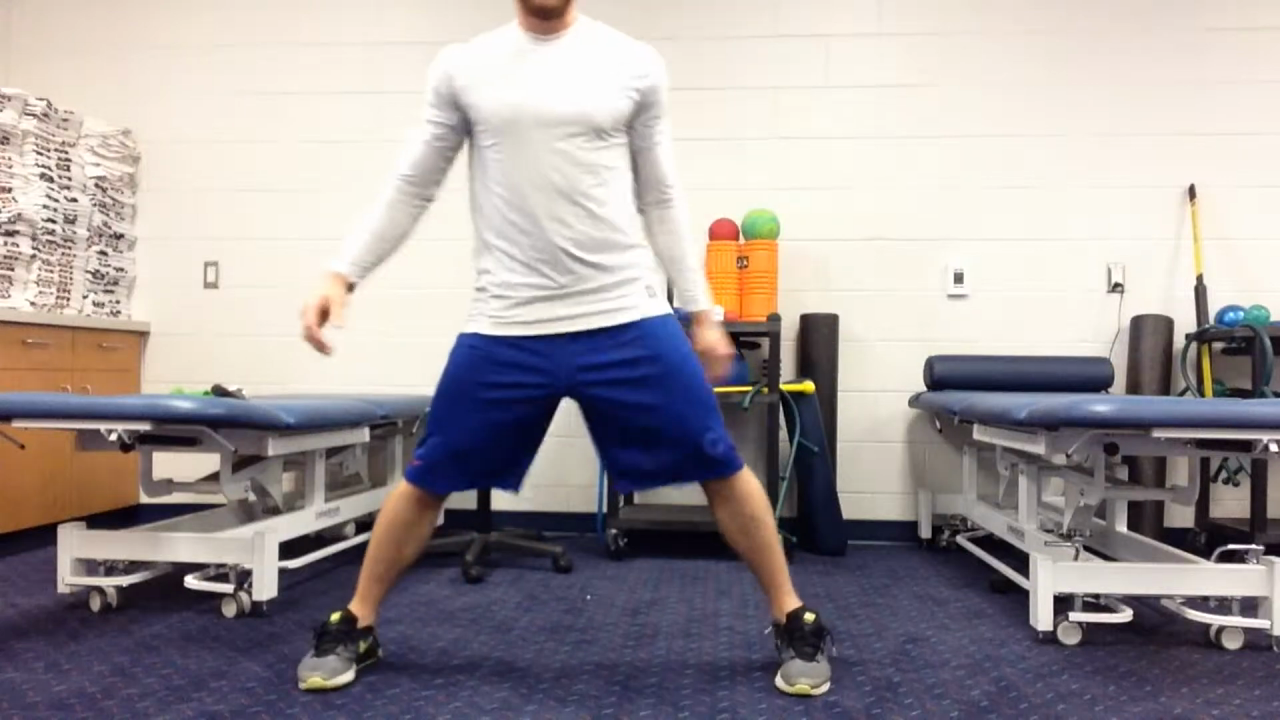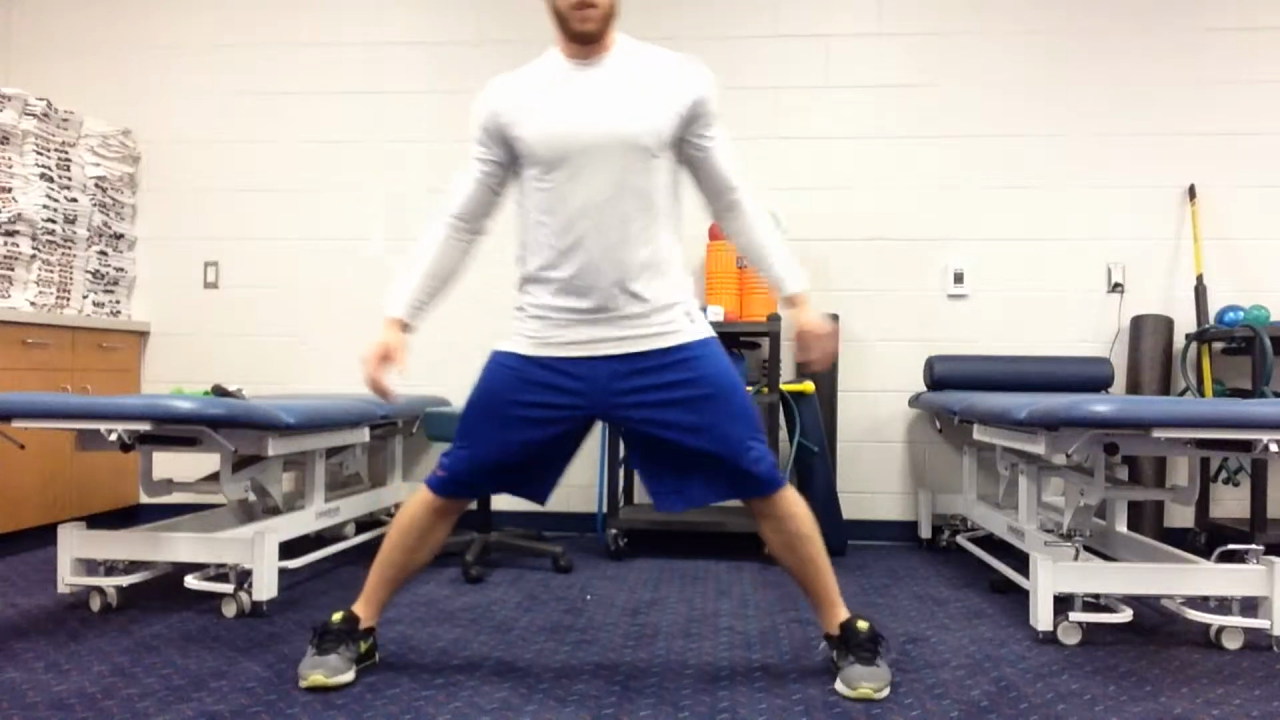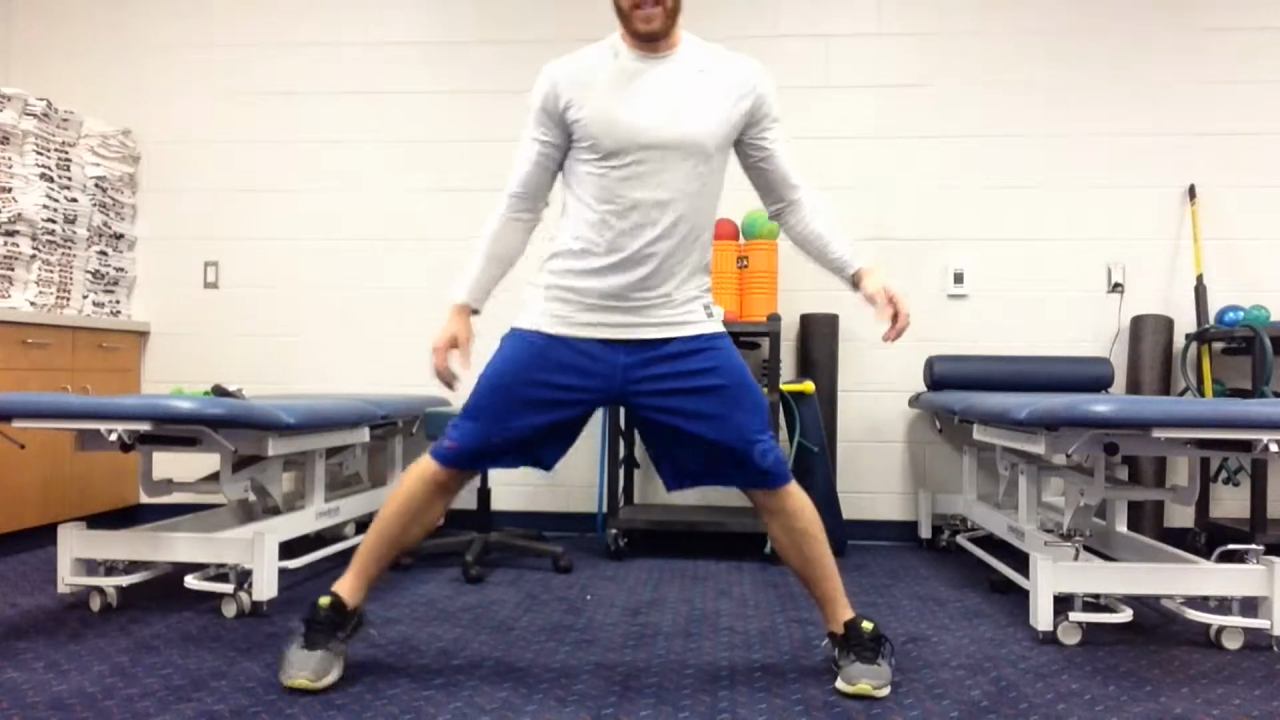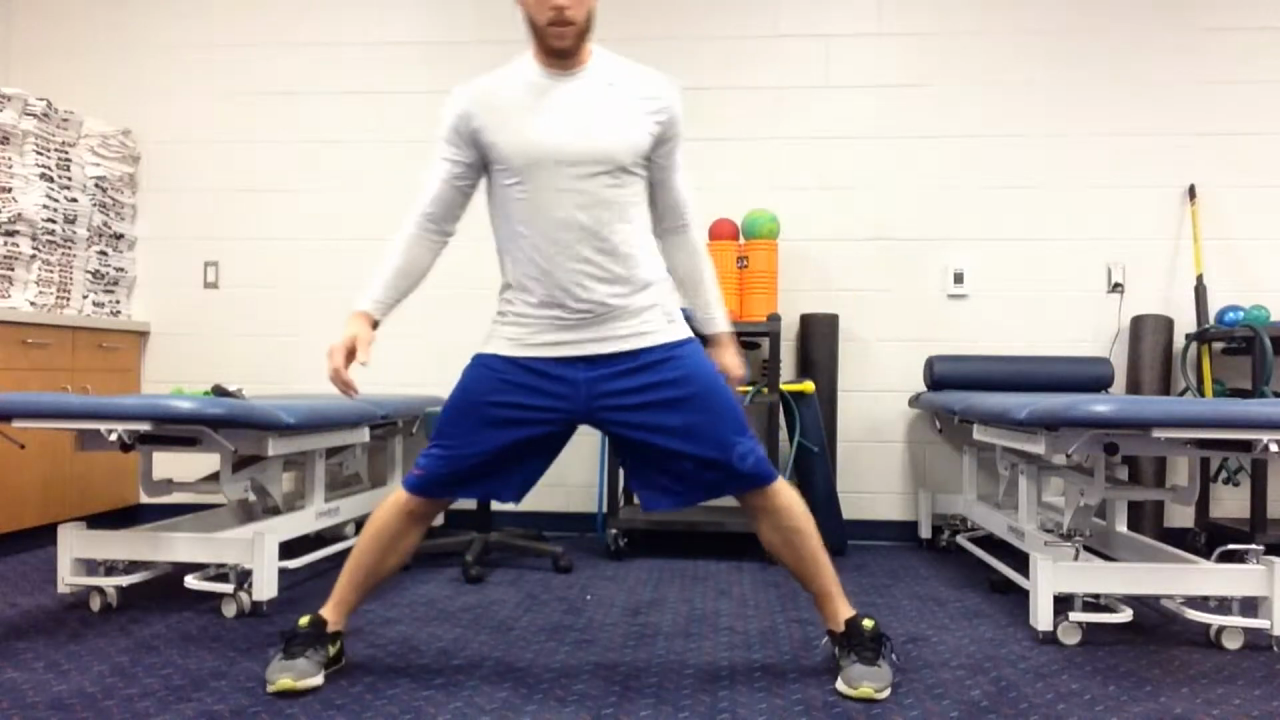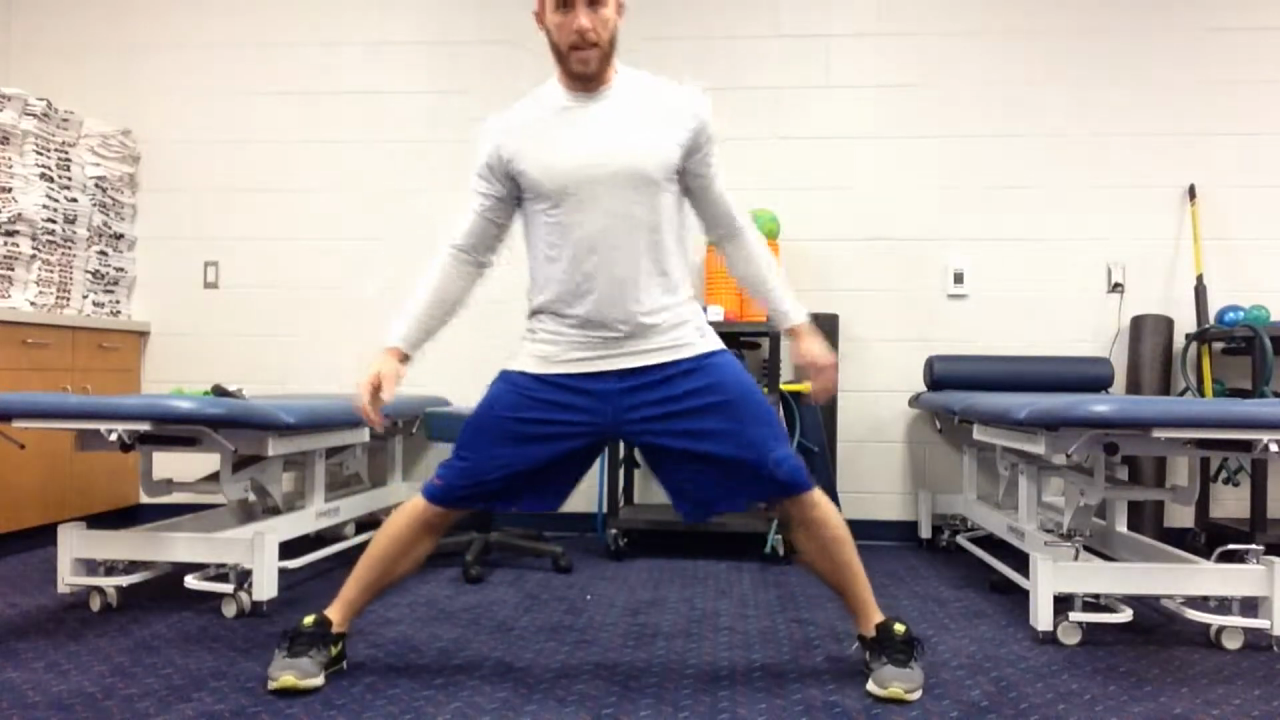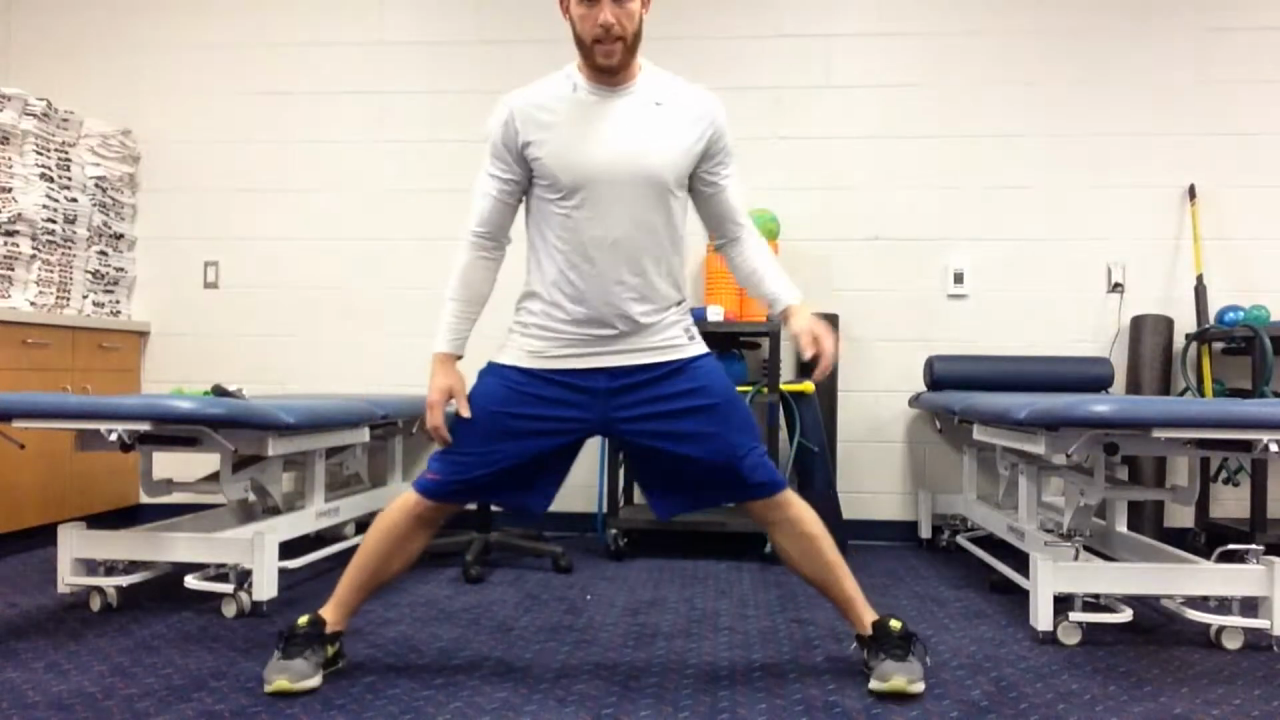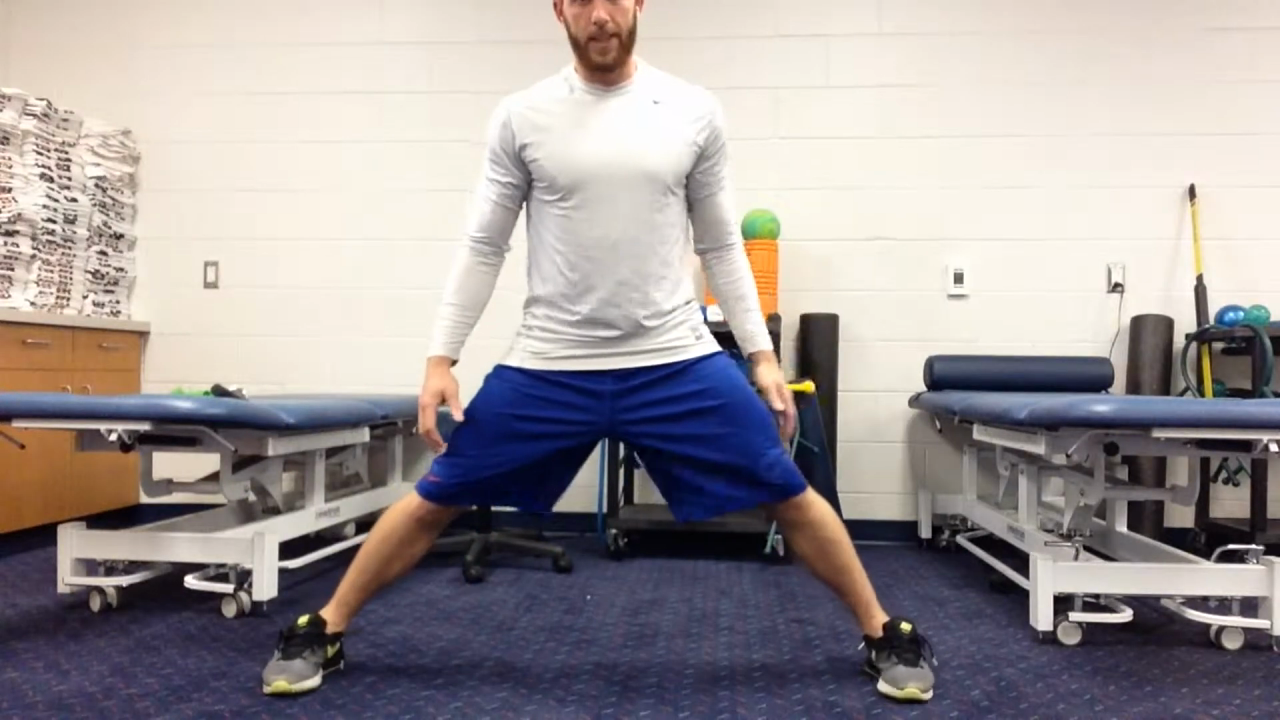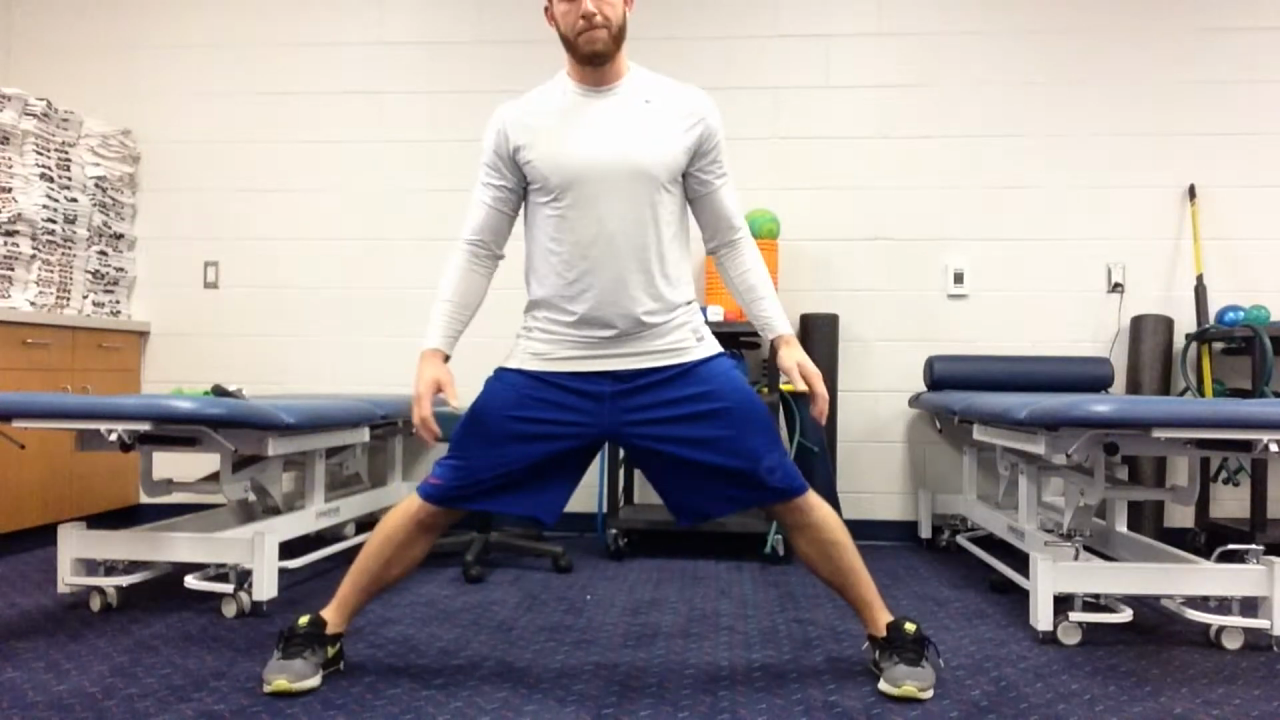
dt=0.3s
person 1, frame 1
left shoulder: (633, 65)
right shoulder: (461, 67)
left elbow: (658, 200)
right elbow: (410, 188)
left wrist: (701, 310)
right wrist: (341, 275)
left hip: (627, 320)
right hip: (505, 329)
left knee: (722, 468)
right knee: (428, 480)
left ankle: (796, 623)
right ankle: (353, 628)
person 1, frame 2
left shoulder: (679, 81)
right shoulder: (509, 98)
left elbow: (731, 201)
right elbow: (462, 223)
left wrist: (795, 294)
right wrist: (399, 320)
left hip: (665, 343)
right hip: (541, 350)
left knee: (764, 485)
right knee: (447, 489)
left ankle: (848, 633)
right ankle: (354, 627)
person 1, frame 3
left shoulder: (738, 80)
right shoulder: (567, 80)
left elbow: (786, 200)
right elbow: (521, 205)
left wrist: (858, 273)
right wrist: (463, 306)
left hip: (683, 335)
right hip: (563, 330)
left knee: (773, 481)
right knee: (450, 462)
left ankle: (850, 632)
right ankle: (341, 606)
person 1, frame 4
left shoulder: (651, 96)
right shoulder: (479, 104)
left elbow: (674, 227)
right elbow: (430, 225)
left wrist: (720, 332)
right wrist: (366, 315)
left hip: (649, 346)
right hip: (524, 354)
left knee: (757, 482)
right knee: (423, 492)
left ankle: (849, 630)
right ankle: (323, 632)
person 1, frame 5
left shoulder: (680, 108)
right shoulder: (511, 132)
left elbow: (729, 231)
right elbow: (466, 255)
left wrist: (798, 324)
right wrist: (396, 348)
left hip: (679, 360)
right hip: (552, 372)
left knee: (795, 491)
right knee: (441, 503)
left ankle: (881, 637)
right ankle: (326, 631)
person 1, frame 6
left shoulder: (696, 113)
right shoulder: (524, 113)
left elbow: (734, 234)
right elbow: (485, 242)
left wrist: (793, 308)
right wrist: (446, 354)
left hip: (665, 361)
right hip: (541, 366)
left knee: (768, 495)
right knee: (433, 498)
left ankle: (876, 634)
right ankle: (321, 631)
person 1, frame 7
left shoulder: (695, 112)
right shoulder: (521, 117)
left elbow: (719, 247)
right elbow: (483, 248)
left wrist: (763, 354)
right wrist: (441, 357)
left hip: (678, 363)
right hip: (548, 369)
left knee: (787, 495)
right knee: (436, 500)
left ankle: (885, 635)
right ankle: (321, 632)
person 1, frame 8
left shoulder: (687, 111)
right shoulder: (517, 123)
left elbow: (729, 240)
right elbow: (478, 250)
left wrist: (782, 336)
right wrist: (435, 350)
left hip: (679, 366)
right hip: (548, 373)
left knee: (790, 499)
right knee: (437, 504)
left ankle: (891, 636)
right ankle: (323, 632)
